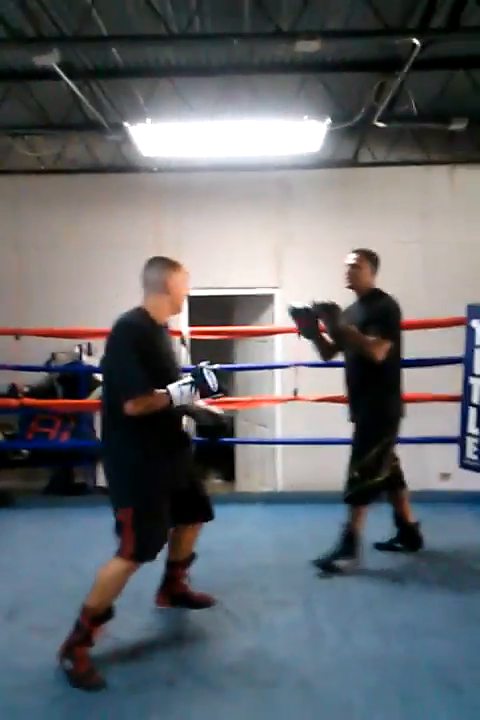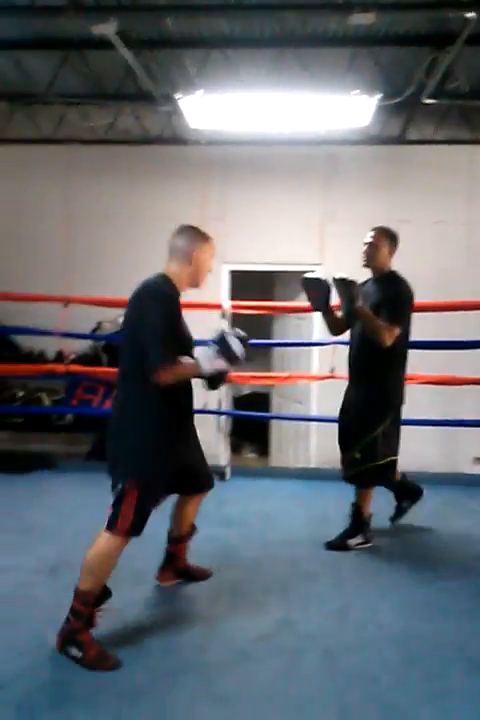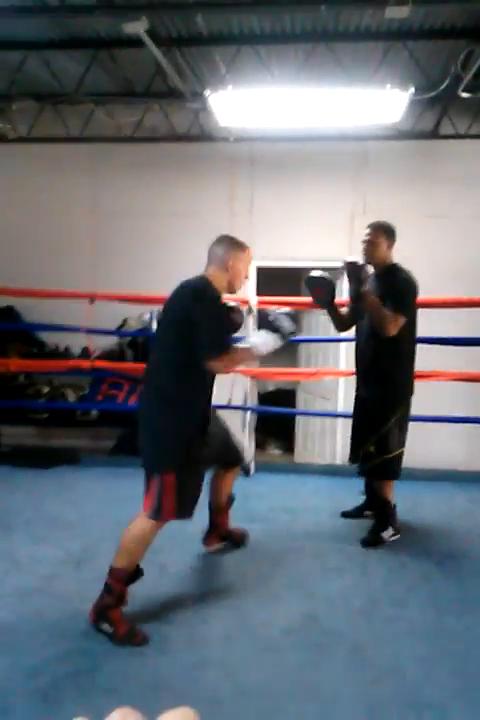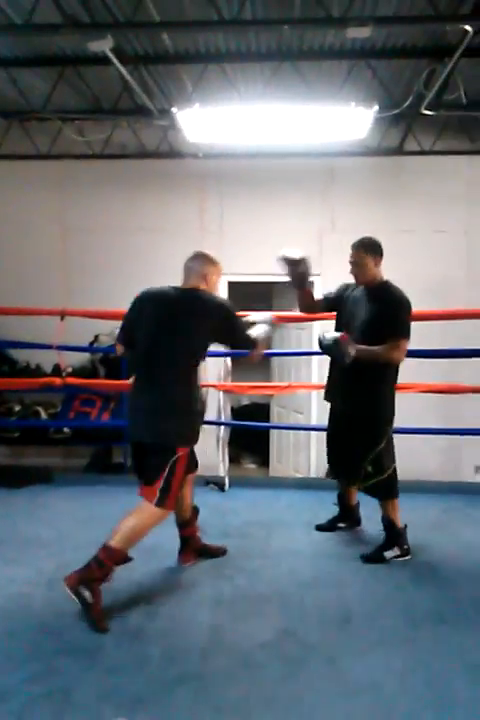
dt=0.4s
person 1, frame 1
left shoulder: (159, 329)
right shoulder: (131, 330)
right elbow: (133, 402)
left wrist: (196, 403)
right wrist: (185, 391)
left hip: (168, 447)
right hip: (133, 455)
left knee: (193, 515)
right knee: (134, 551)
left ankle: (172, 588)
right ankle: (76, 644)
person 1, frame 2
left shoulder: (165, 293)
right shoulder: (157, 296)
right elbow: (162, 371)
left wrist: (207, 362)
right wrist: (210, 359)
left hip: (170, 420)
right hip: (143, 427)
left knee: (196, 486)
right knee: (124, 525)
left ankle: (173, 564)
right ankle: (75, 627)
person 1, frame 3
left shoulder: (199, 293)
right shoulder: (203, 298)
left elbow: (226, 325)
right elbow: (219, 361)
left wrist: (266, 324)
right wrist: (263, 340)
left hip: (190, 405)
right hip: (170, 413)
left knee: (228, 464)
right knee: (161, 511)
left ankle: (217, 530)
right ankle: (108, 605)
person 1, frame 4
left shoulder: (148, 299)
right shoulder: (211, 308)
left elbow: (122, 348)
right elbow: (253, 349)
right wrist: (261, 329)
left hip: (144, 408)
right hip: (174, 416)
left knee: (183, 473)
right knee: (159, 503)
left ankle: (190, 544)
right ankle: (90, 577)
person 2, frame 1
left shoulder: (384, 307)
right shoulder: (353, 311)
left elbow: (376, 352)
right elbow: (330, 353)
left wrist: (341, 327)
right wrist: (314, 332)
left hip: (379, 403)
right hip: (366, 403)
left knee: (364, 470)
right knee: (384, 468)
left ankle: (348, 546)
right ankle: (409, 532)
person 2, frame 2
left shoulder: (398, 289)
right shoulder: (364, 288)
left elbow: (385, 337)
right elbow: (338, 329)
left wrist: (358, 306)
right wrist: (323, 305)
left hip: (382, 387)
right hip: (360, 383)
left knee: (364, 454)
right knee: (355, 448)
left ankle: (360, 528)
right ankle: (406, 488)
person 2, frame 3
left shoulder: (401, 281)
right shoulder: (367, 280)
left elbow: (390, 327)
right elbow: (345, 324)
left wrist: (365, 293)
right wrist: (328, 302)
left hip: (392, 381)
right hip: (368, 378)
left knee: (380, 446)
right knee: (365, 444)
left ankle: (387, 520)
right ankle: (374, 501)
person 2, frame 4
left shoulder: (395, 301)
right shoulder: (348, 293)
left elbow: (396, 353)
right elbow: (310, 306)
left wrist: (355, 351)
right wrist: (300, 280)
left hip: (374, 398)
right hip: (344, 393)
left knee: (377, 464)
right knee: (342, 455)
left ankle: (397, 539)
right ankle: (348, 512)
